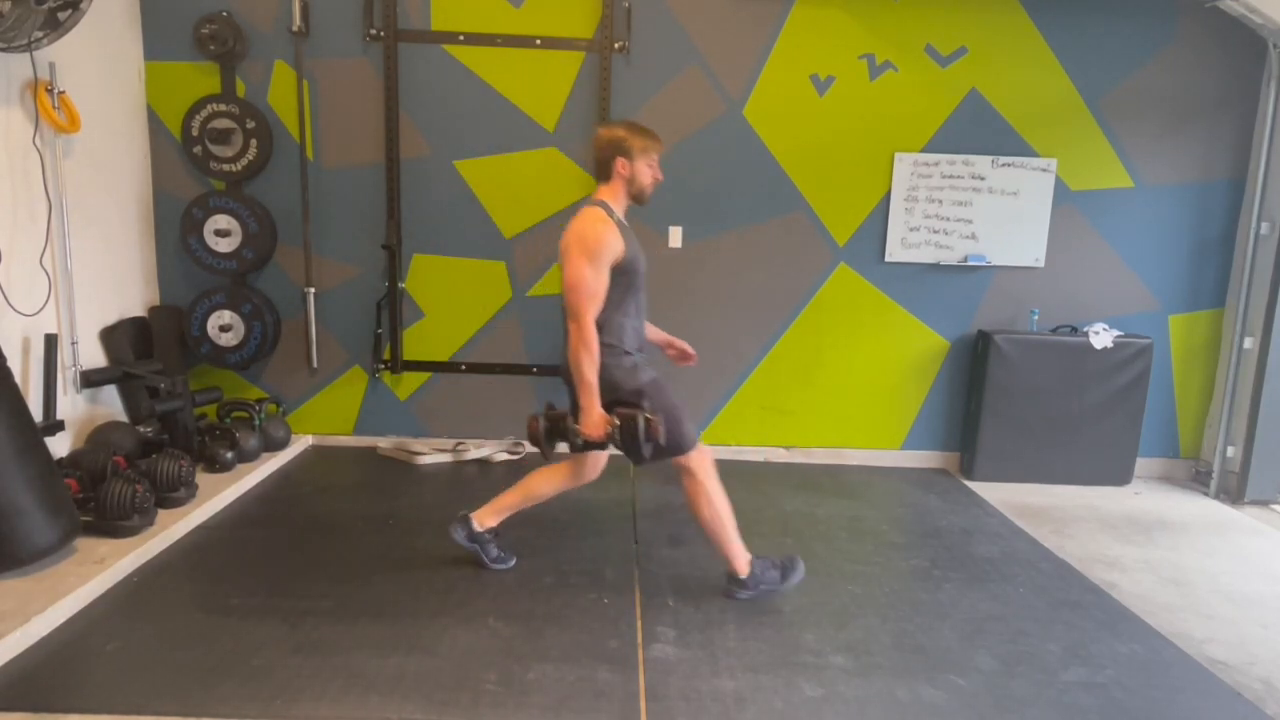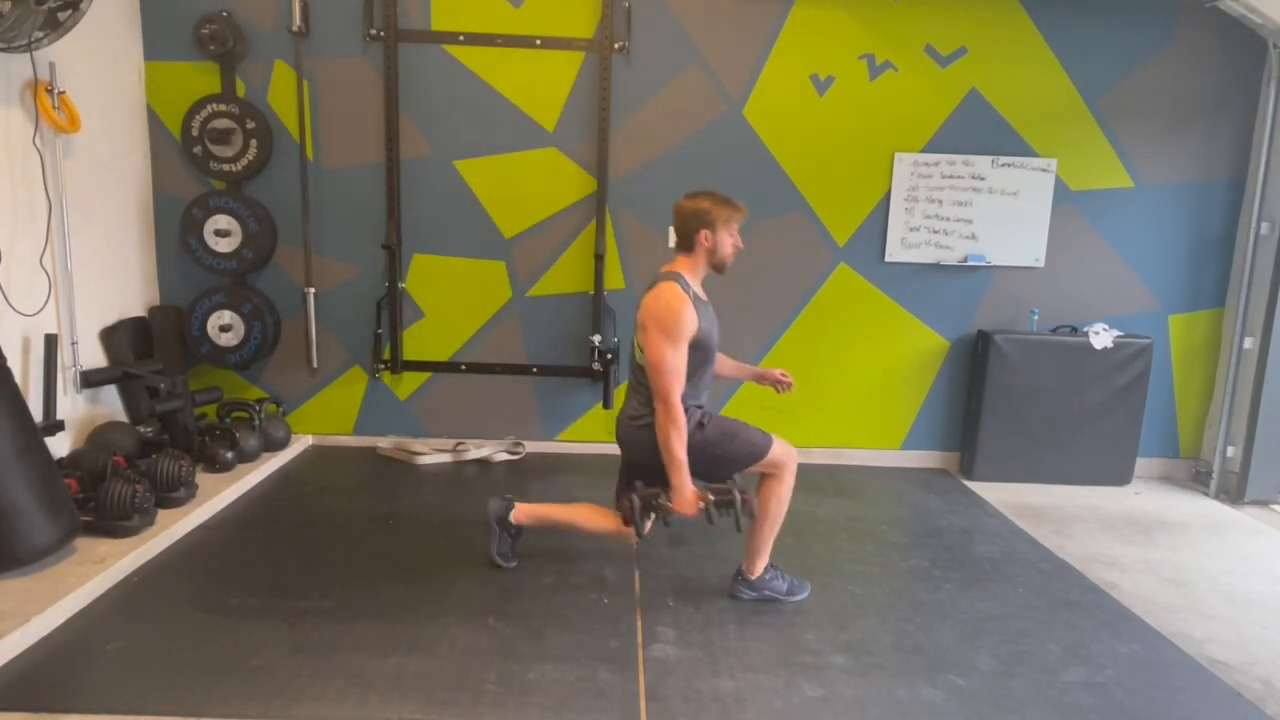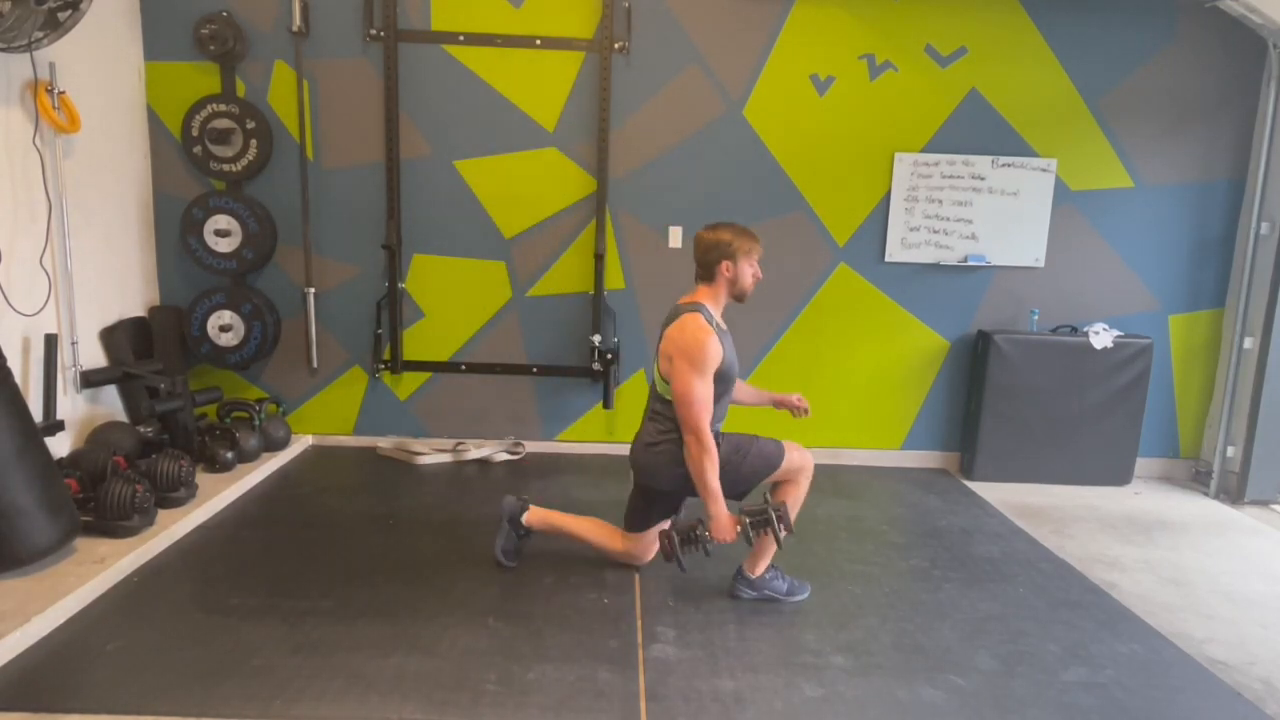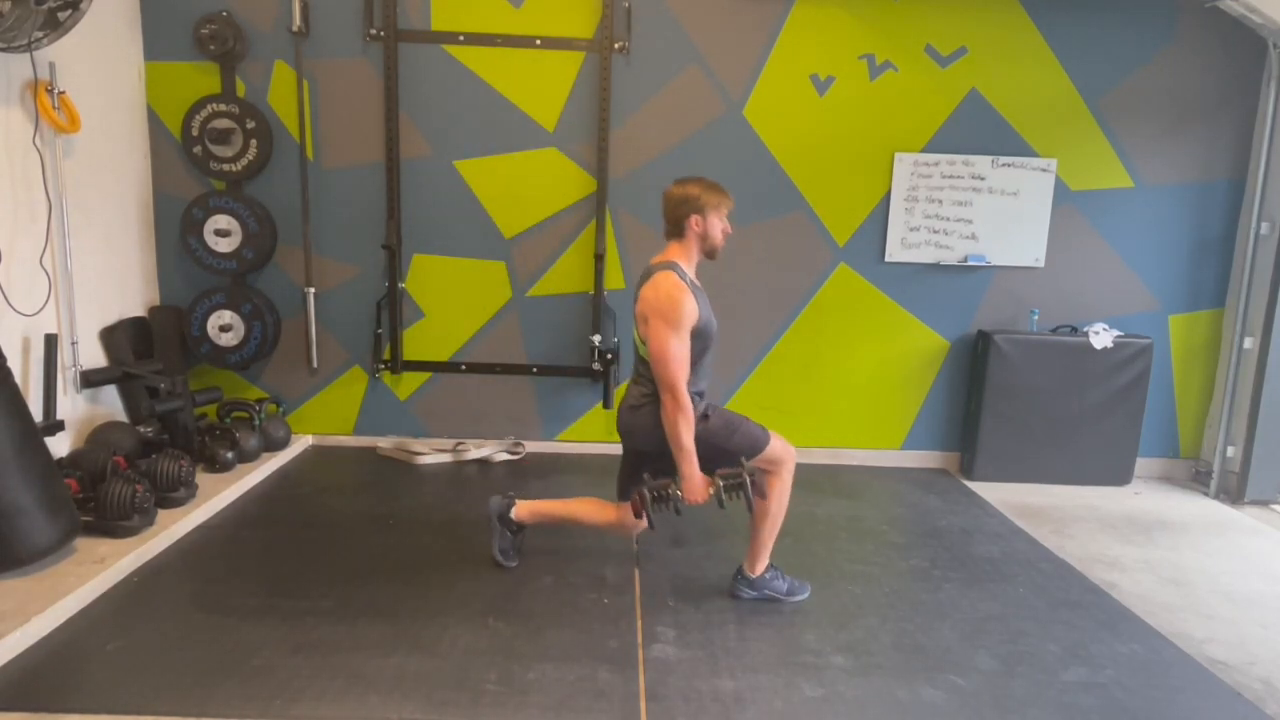
dt=0.3s
person 1, frame 1
left shoulder: (613, 223)
right shoulder: (595, 230)
right elbow: (583, 325)
left wrist: (661, 338)
right wrist: (590, 404)
left hip: (615, 367)
right hip: (614, 374)
left knee: (584, 466)
right knee: (695, 462)
left ankle: (478, 527)
right ankle: (745, 572)
person 1, frame 2
left shoulder: (685, 287)
right shoulder: (671, 303)
right elbow: (668, 403)
left wrist: (756, 372)
right wrist: (681, 483)
left hip: (648, 425)
right hip: (663, 428)
left knee: (629, 527)
right knee: (783, 460)
left ankle: (514, 516)
right ankle: (755, 574)
person 1, frame 3
left shoulder: (699, 314)
right shoulder: (697, 335)
right elbow: (696, 435)
left wrist: (774, 398)
right wrist: (717, 511)
left hip: (660, 451)
right hip: (676, 456)
left knee: (636, 550)
right knee: (799, 464)
left ankle: (525, 517)
right ankle: (756, 575)
person 1, frame 4
left shoulder: (671, 273)
right shoulder: (672, 292)
right elbow: (673, 393)
right wrist: (690, 472)
left hip: (648, 417)
right hip: (663, 420)
left knee: (628, 519)
right knee: (781, 459)
left ankle: (513, 513)
right ankle: (756, 574)
